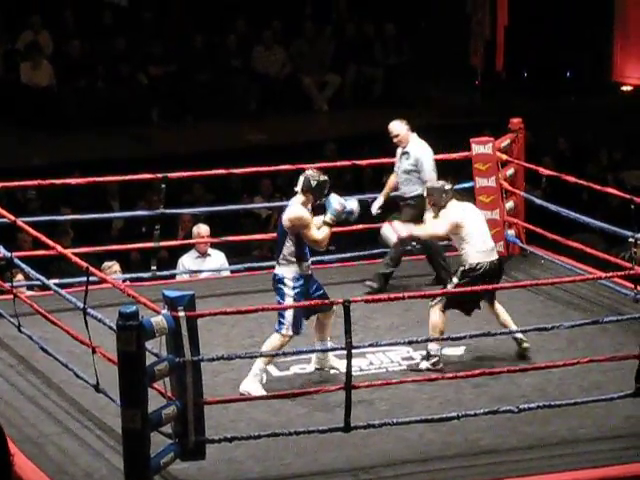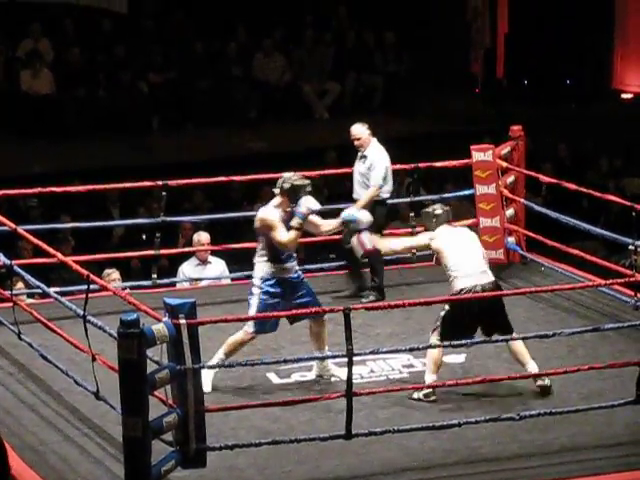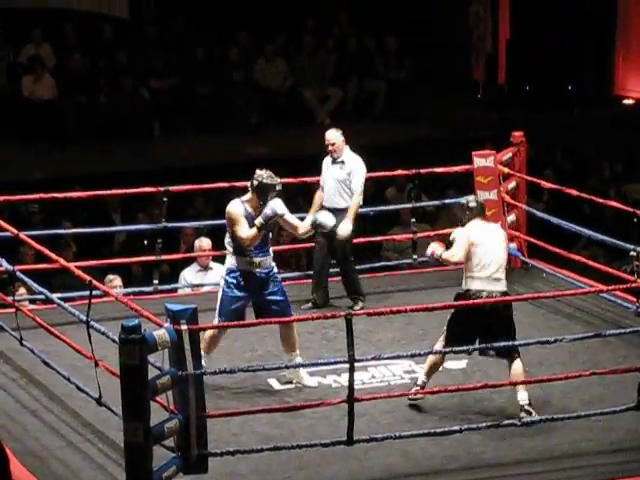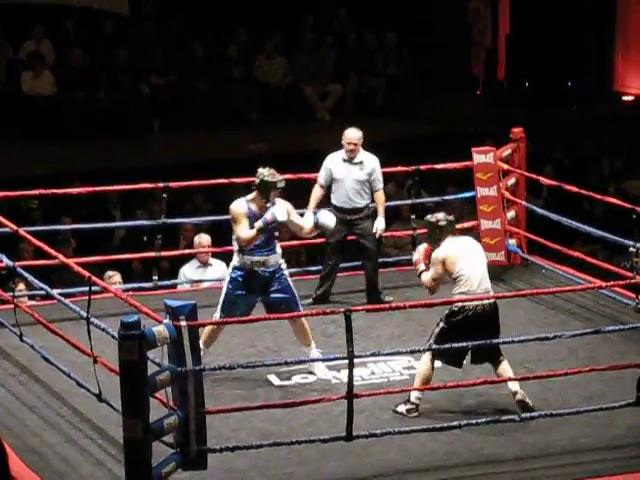
dt=0.4s
person 1, frame 1
left shoulder: (299, 207)
right shoulder: (298, 213)
left elbow: (313, 227)
right elbow: (320, 242)
left wrist: (339, 212)
right wrist: (331, 216)
left hip: (301, 273)
right hip: (289, 277)
left knee: (326, 310)
right knee: (286, 332)
left ankle: (323, 357)
right ankle: (252, 380)
person 1, frame 2
left shoulder: (293, 209)
right shoulder: (267, 214)
left elbow: (319, 228)
right elbow: (287, 244)
left wrist: (344, 221)
right wrist: (299, 218)
left hip: (291, 275)
right hip: (268, 279)
left knee: (318, 318)
right knee: (252, 331)
left ankle: (323, 364)
right ankle: (210, 367)
person 1, frame 3
left shoulder: (271, 207)
right shoulder: (235, 208)
left elbow: (299, 229)
right elbow: (247, 240)
left wrist: (315, 223)
right wrist: (264, 219)
left hip: (266, 272)
right hip: (238, 274)
left knee: (287, 319)
right knee: (221, 326)
left ankle: (295, 369)
person 1, frame 4
left shoulder: (282, 206)
right shoulder: (239, 207)
left elbow: (305, 229)
right elbow: (244, 241)
left wrist: (317, 223)
right wrist: (264, 223)
left hip: (274, 269)
right hip: (244, 271)
left knee: (296, 315)
right knee: (222, 318)
left ankle: (315, 359)
person 2, frame 1
left shoulder: (450, 212)
right shoulder: (468, 208)
left elbow: (439, 231)
left wrist: (403, 231)
left hip: (476, 267)
right hip: (494, 263)
left knee: (437, 306)
right knee: (490, 302)
left ankle: (433, 357)
right ankle: (519, 338)
person 2, frame 2
left shoulder: (433, 237)
right shoulder: (467, 232)
left elbow: (401, 245)
left wrist: (370, 241)
left hip: (464, 292)
right hip: (490, 287)
left knee: (438, 338)
right knee: (508, 335)
left ankle: (428, 388)
right ankle: (538, 376)
person 2, frame 3
left shoulder: (466, 232)
right shoulder: (499, 231)
left elbow: (456, 258)
left wrist: (437, 251)
left hip: (473, 296)
right hip: (499, 296)
left knee: (445, 343)
right knee: (511, 354)
left ankle: (420, 386)
right ankle: (524, 404)
person 2, frame 4
left shoulder: (440, 254)
right shoulder: (472, 242)
left elbow: (431, 287)
left wrist: (421, 267)
left hip: (464, 310)
right hip: (489, 307)
left knee: (429, 353)
right knee: (494, 355)
left ankle: (412, 402)
right ankle: (518, 393)
person 3, frame 1
left shoulder: (420, 150)
right shoulder: (401, 150)
left elbow: (431, 182)
right elbow: (395, 176)
right wrist: (381, 197)
left hip: (416, 202)
right hip: (408, 201)
left knee: (399, 240)
right knee: (427, 240)
left ankle: (381, 280)
right ankle: (444, 276)
person 3, frame 2
left shoulder: (378, 155)
right shoulder: (362, 154)
left elbow: (374, 189)
left wrist: (357, 209)
left hip: (374, 208)
right hip: (363, 207)
left knee: (372, 250)
right knee: (350, 246)
left ankle: (378, 291)
right ankle: (357, 285)
person 3, frame 3
left shoulder: (355, 162)
right shoulder: (327, 162)
left elbow: (357, 195)
left wrist: (348, 221)
right wrist: (311, 214)
left hip: (344, 215)
left knee: (344, 259)
right knee: (320, 259)
left ankle: (357, 298)
right ankle: (319, 299)
person 3, frame 4
left shoulder: (371, 161)
right shoulder: (332, 159)
left elbow: (378, 191)
right elbow: (320, 186)
left wrist: (381, 217)
right wrist: (310, 211)
left hip: (362, 214)
right hip: (339, 214)
left knee: (371, 255)
right knee: (331, 255)
left ankle: (374, 295)
right ankle: (321, 294)
